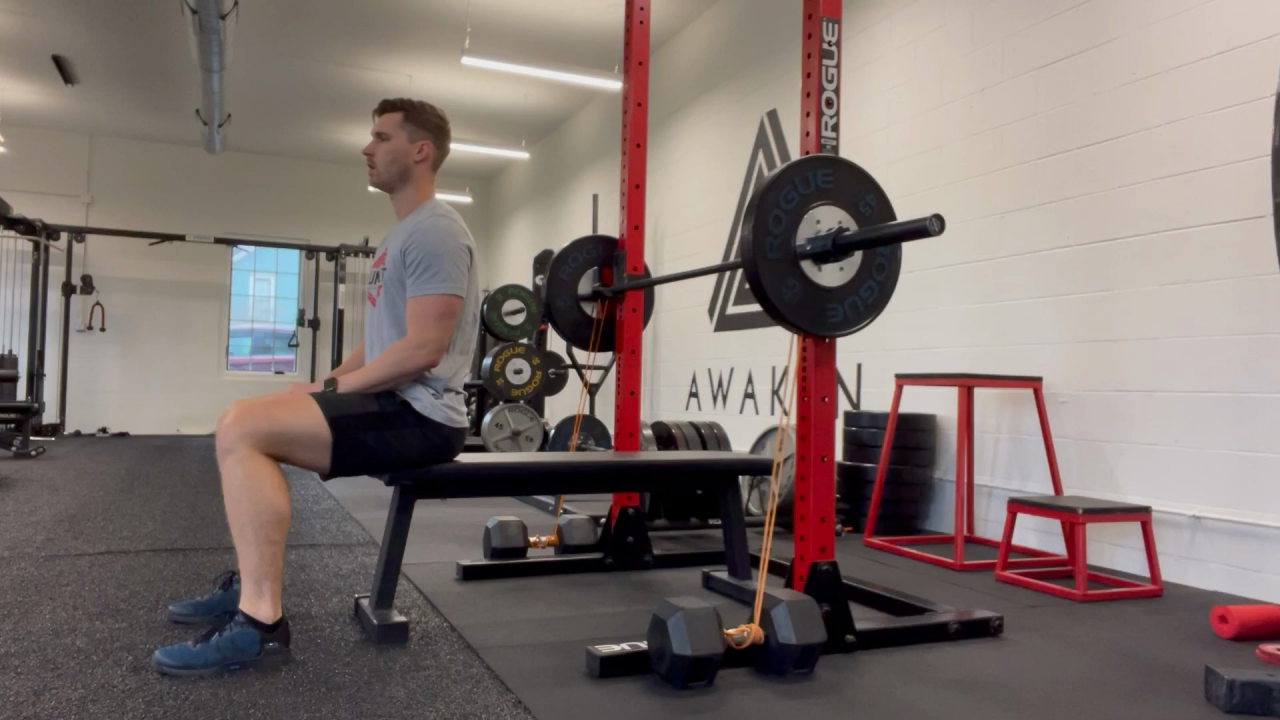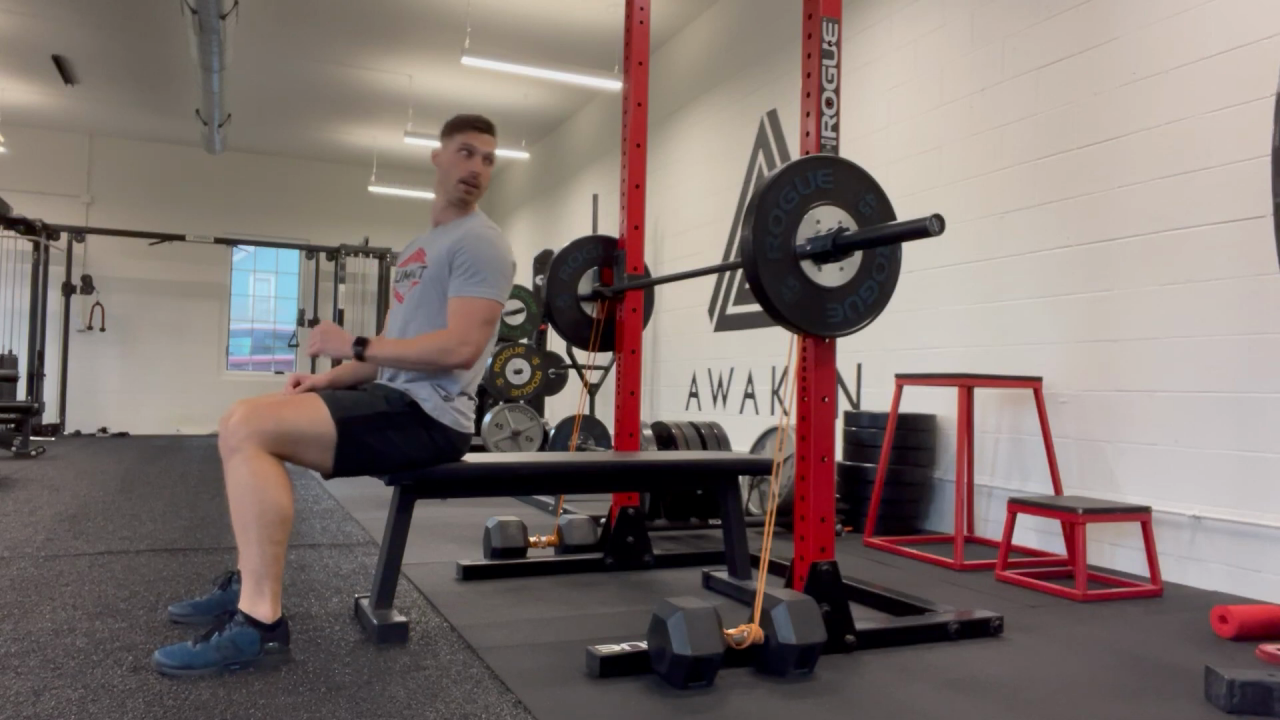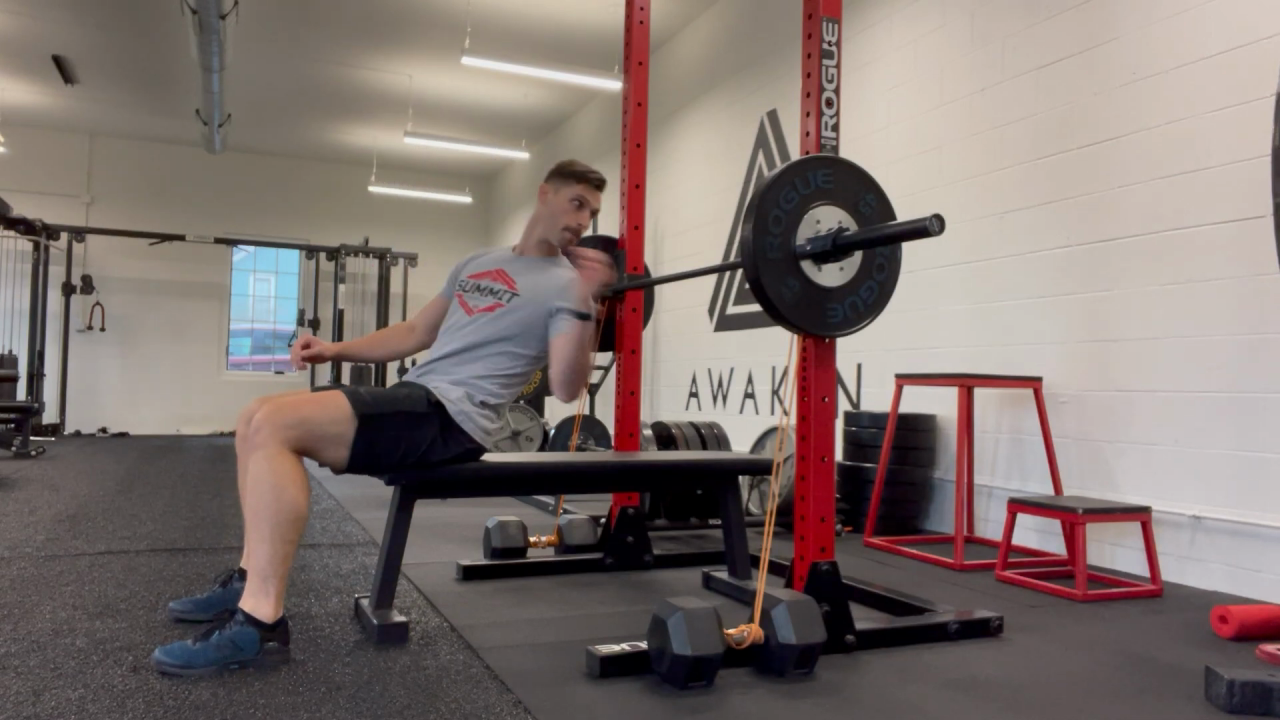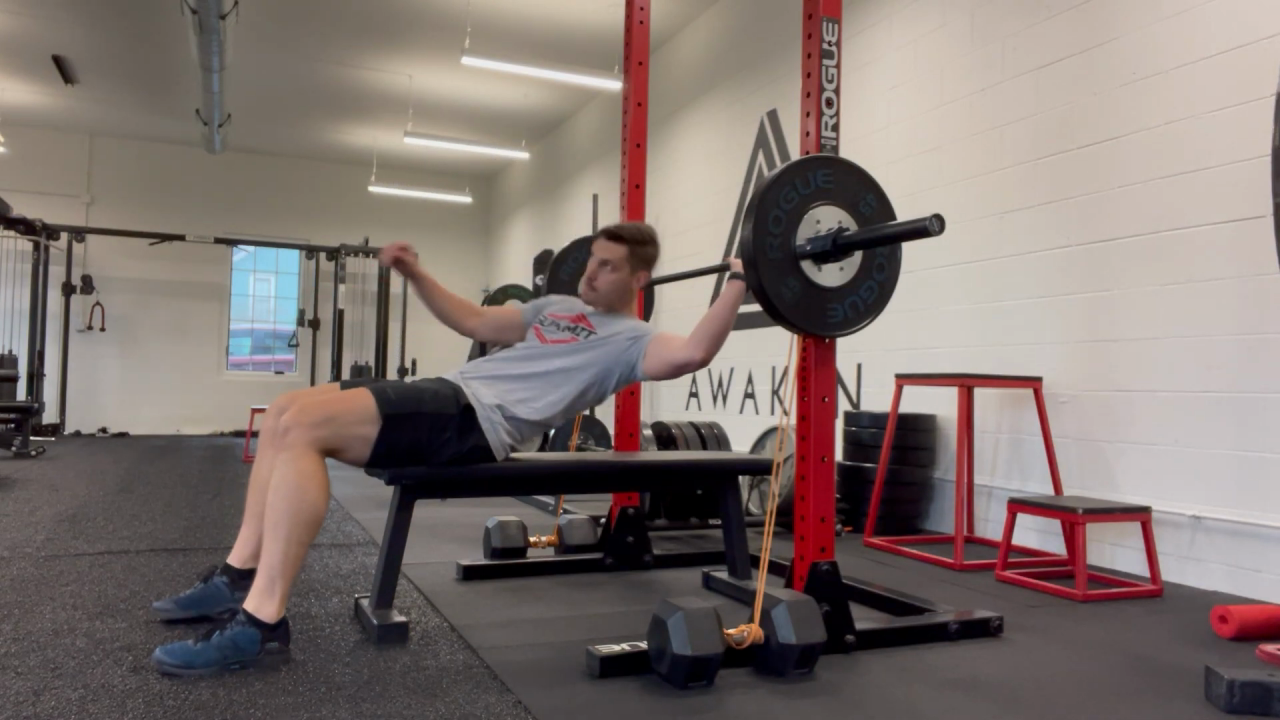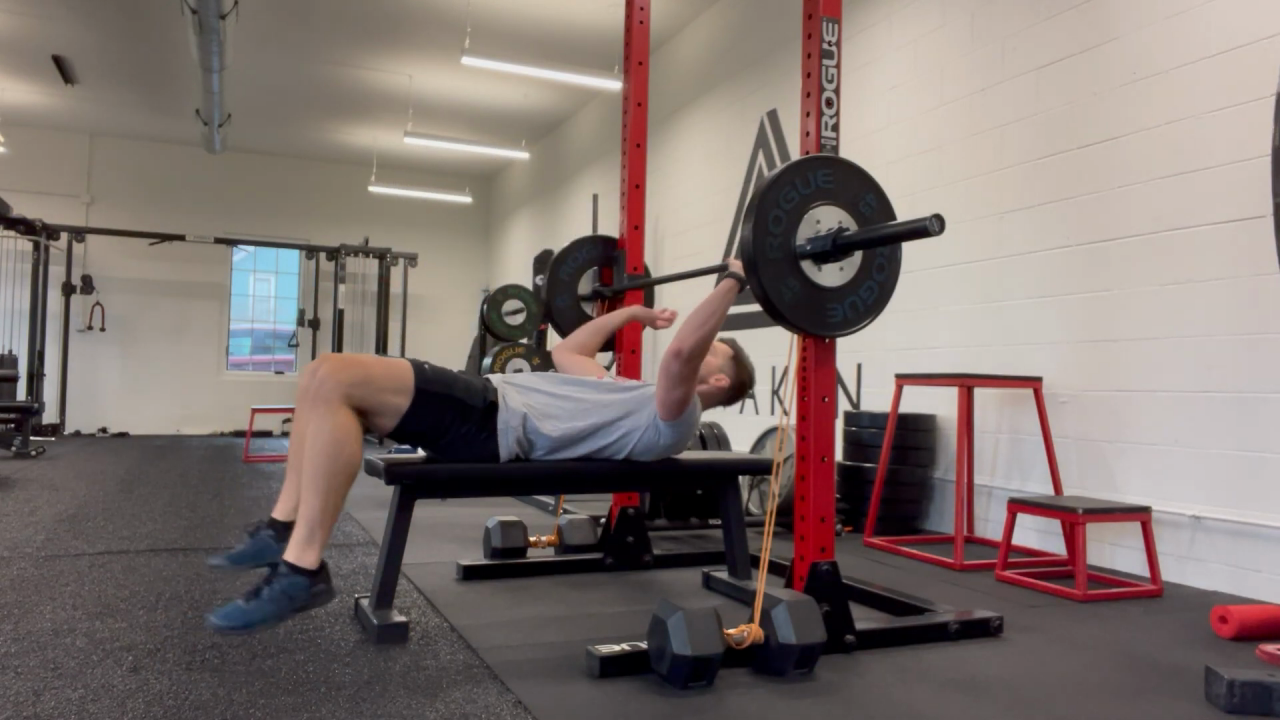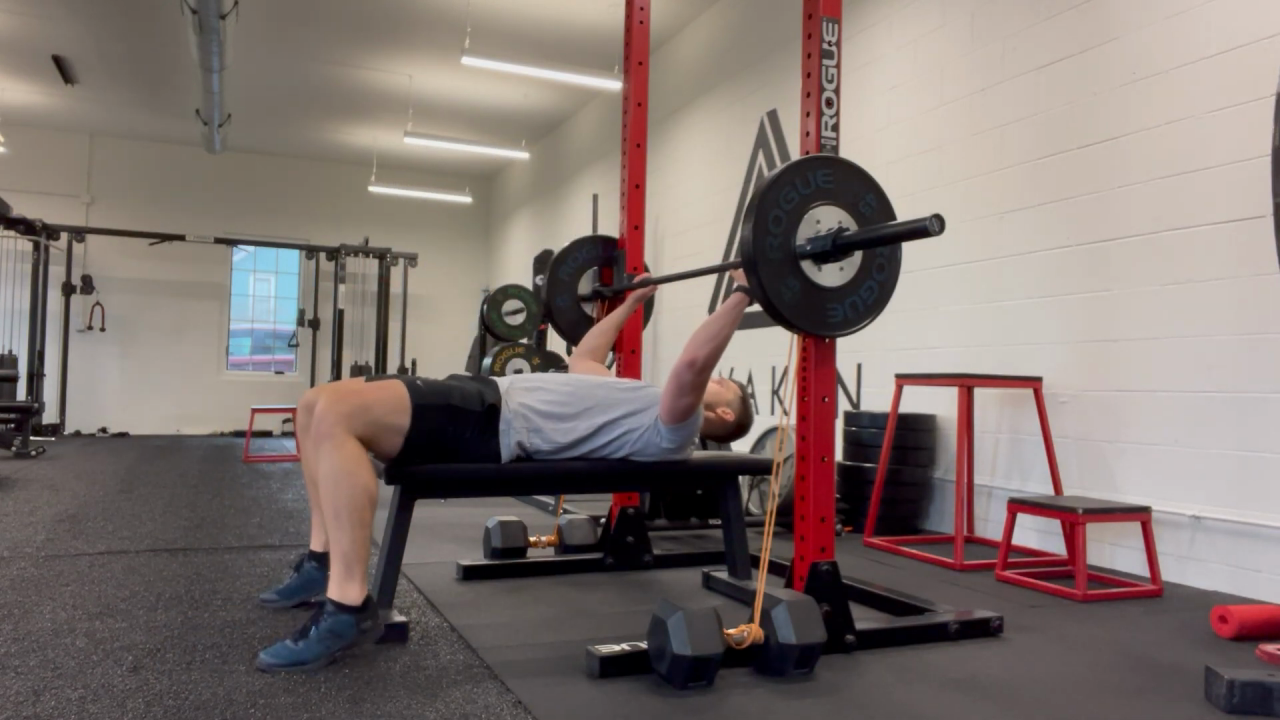
dt=0.5s
person 1, frame 1
left shoulder: (434, 231)
right shoulder: (405, 232)
left elbow: (422, 351)
left wrist: (332, 389)
right wrist: (326, 384)
left hip: (420, 417)
right hip: (395, 405)
left knee: (241, 429)
right knee: (244, 426)
left ankle: (261, 623)
right ankle: (250, 582)
person 1, frame 2
left shoulder: (479, 242)
right shoulder: (423, 244)
left elbow: (461, 347)
left wrist: (355, 348)
right wrist: (331, 376)
left hip: (426, 417)
right hip: (400, 402)
left knee: (246, 426)
right knee: (249, 425)
left ankle: (261, 623)
right ankle: (250, 583)
person 1, frame 3
left shoulder: (561, 289)
right shoulder: (482, 263)
left elbow: (566, 385)
right elbow: (414, 334)
left wrist: (585, 310)
right wrist: (338, 350)
left hip: (447, 425)
right hip: (411, 401)
left knee: (273, 425)
right knee: (264, 421)
left ankle: (261, 624)
right ankle: (253, 578)
person 1, frame 4
left shoulder: (632, 339)
right shoulder: (558, 307)
left elbow: (692, 352)
right elbow: (472, 320)
left wrist: (737, 281)
right wrist: (416, 274)
left hip: (472, 422)
right hip: (448, 394)
left knee: (300, 426)
right knee: (286, 411)
left ankle: (260, 624)
right ankle: (240, 574)
person 1, frame 5
left shoulder: (671, 424)
right shoulder: (629, 389)
left elbow: (681, 353)
right elbow: (569, 351)
left wrist: (734, 280)
right wrist: (631, 313)
left hip: (494, 428)
right hip: (483, 396)
left knee: (330, 378)
right knee: (327, 377)
left ankle: (301, 570)
right ankle: (283, 530)
person 1, frame 6
left shoulder: (673, 430)
right shoulder: (641, 404)
left elbow: (691, 360)
right elbow: (583, 358)
left wrist: (741, 293)
right wrist: (632, 302)
left hip: (496, 427)
left knee: (335, 416)
right knee: (317, 406)
left ankle: (348, 606)
right ankle: (325, 560)
